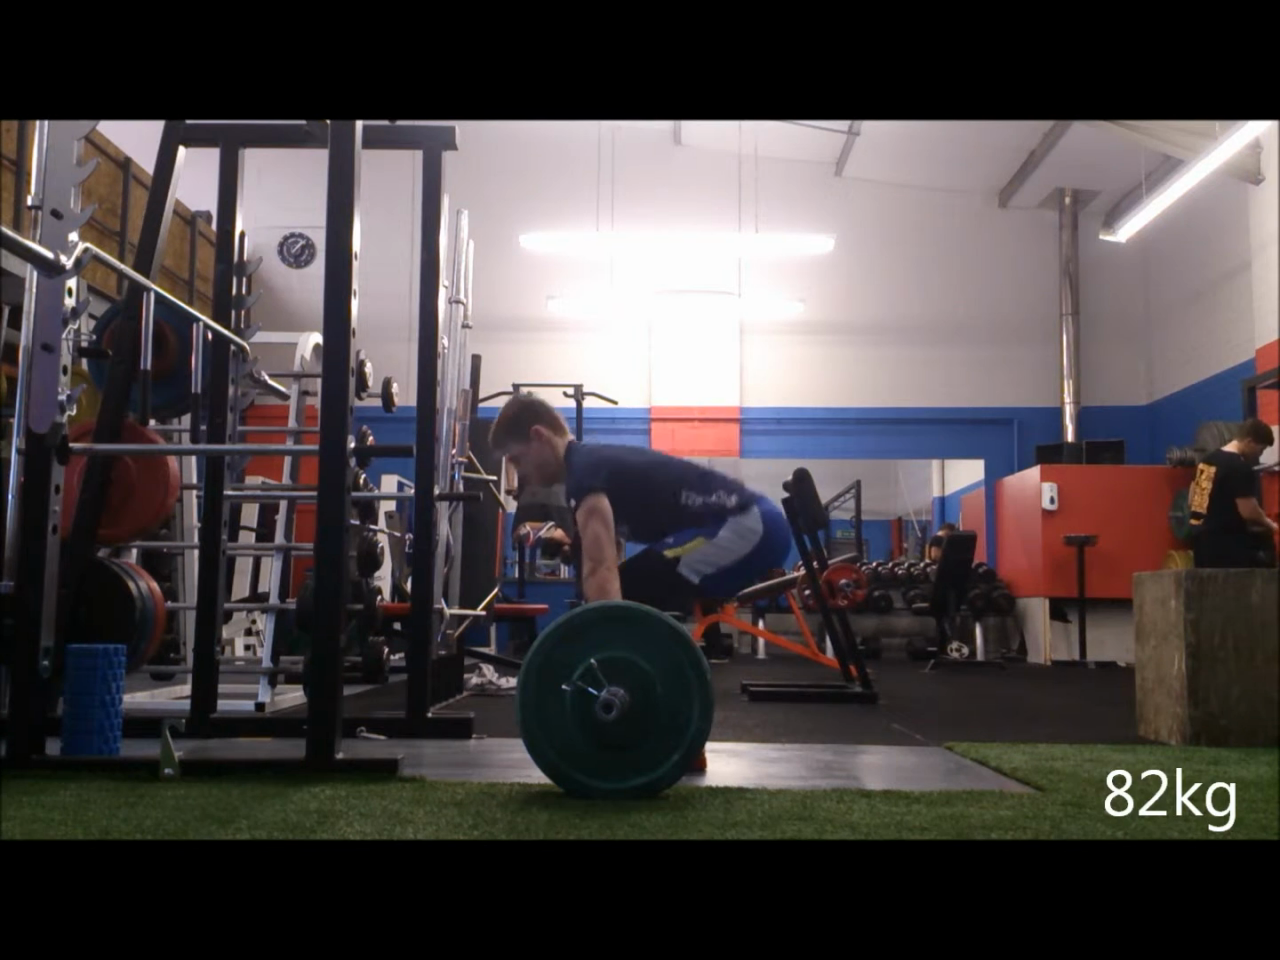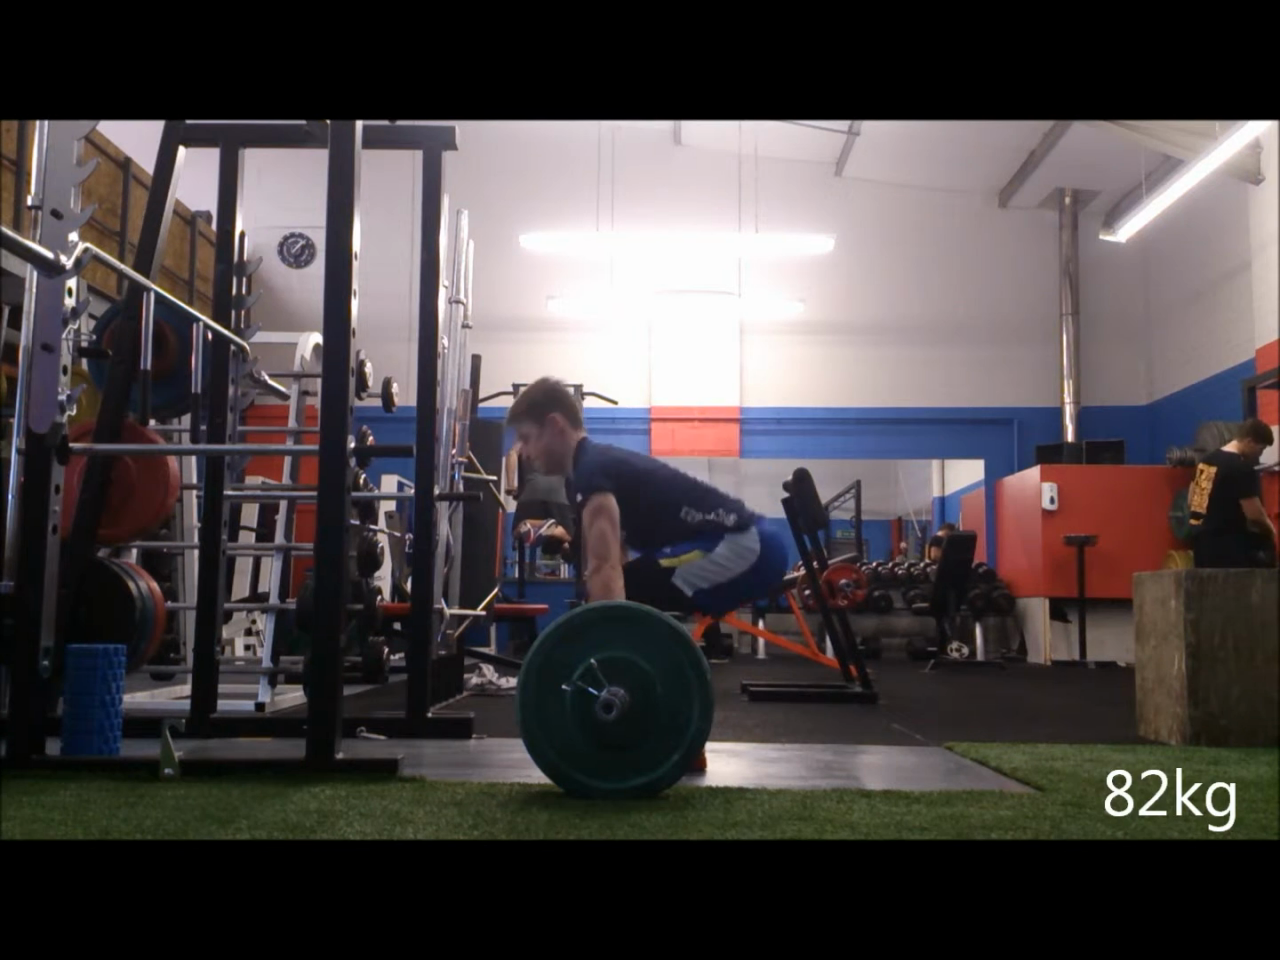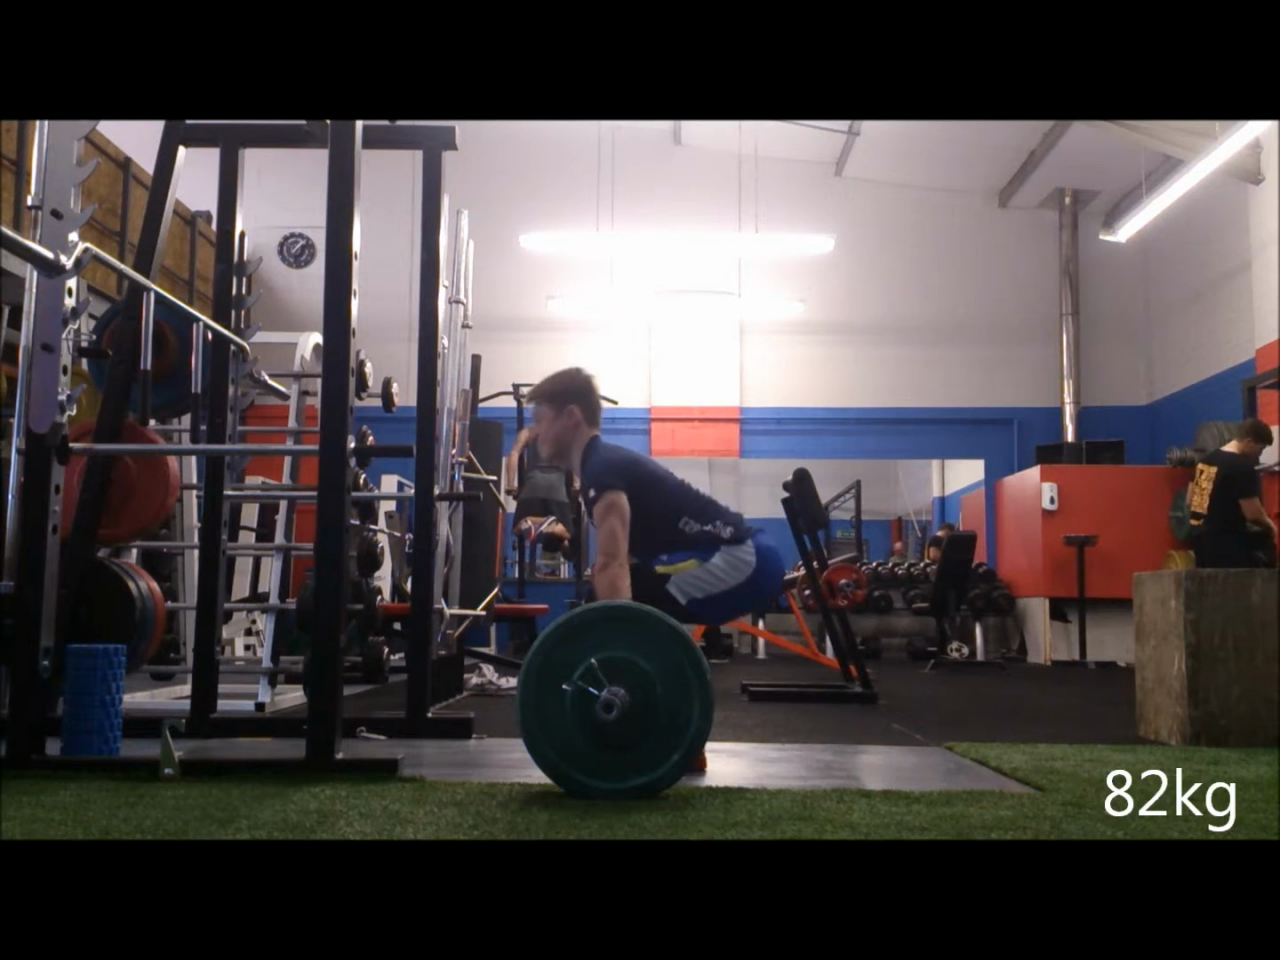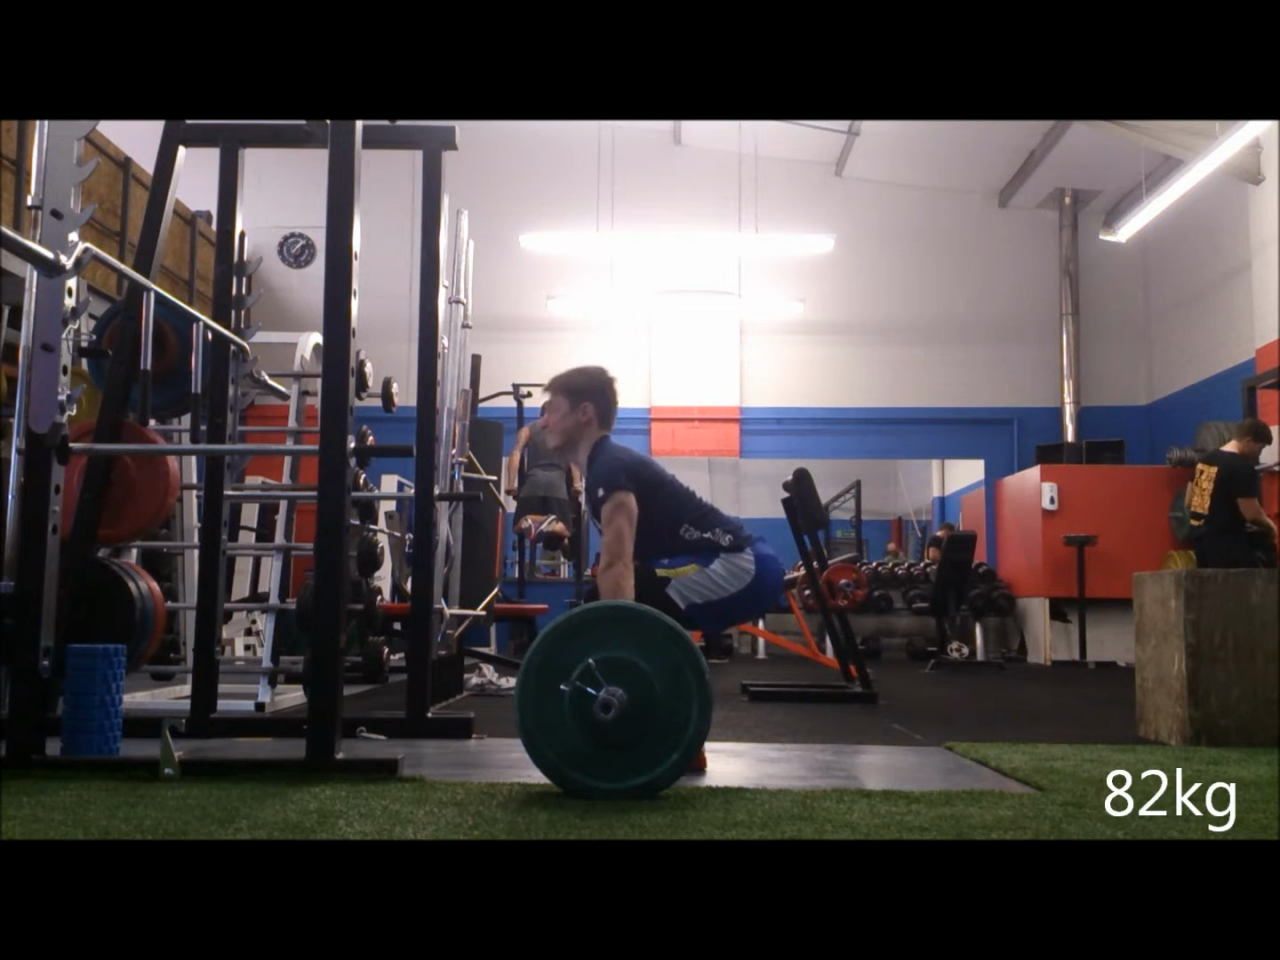
dt=0.1s
person 1, frame 1
left shoulder: (583, 471)
right shoulder: (593, 464)
left elbow: (599, 571)
right elbow: (606, 567)
left hip: (746, 528)
right hip: (749, 523)
left knee: (626, 604)
right knee: (631, 602)
person 1, frame 2
left shoulder: (592, 471)
right shoulder: (601, 464)
left elbow: (604, 570)
right elbow: (610, 567)
left hip: (745, 547)
right hip: (749, 547)
left knee: (621, 604)
right knee: (629, 603)
person 1, frame 3
left shoulder: (601, 468)
right shoulder: (607, 464)
left elbow: (612, 567)
right elbow: (617, 563)
left hip: (742, 562)
right hip: (743, 559)
person 1, frame 4
left shoulder: (609, 469)
right shoulder: (612, 465)
left elbow: (616, 567)
right elbow: (622, 564)
left hip: (741, 569)
right hip: (745, 567)
left knee: (607, 607)
right knee: (610, 607)
